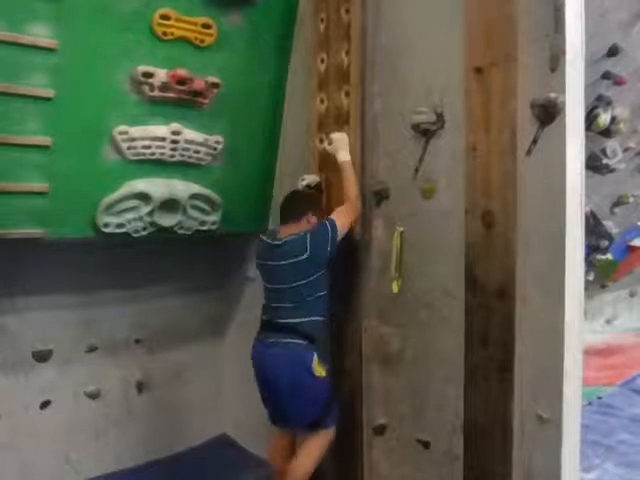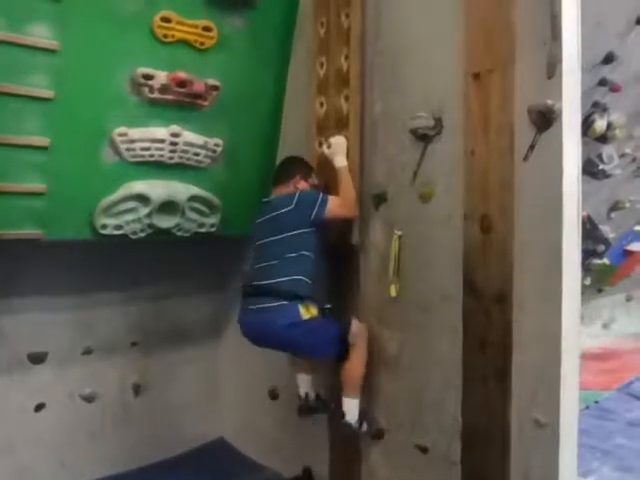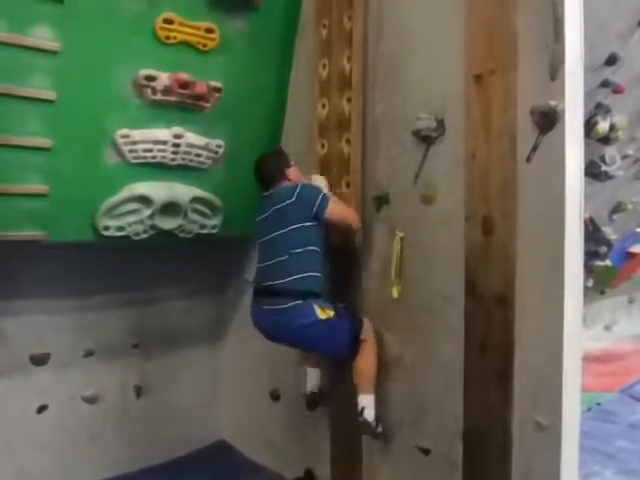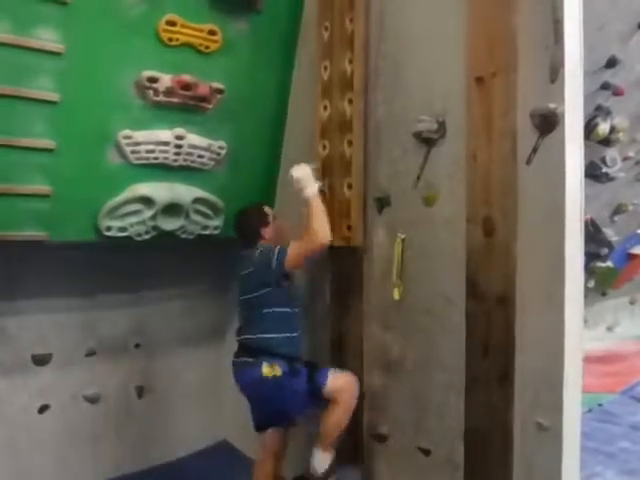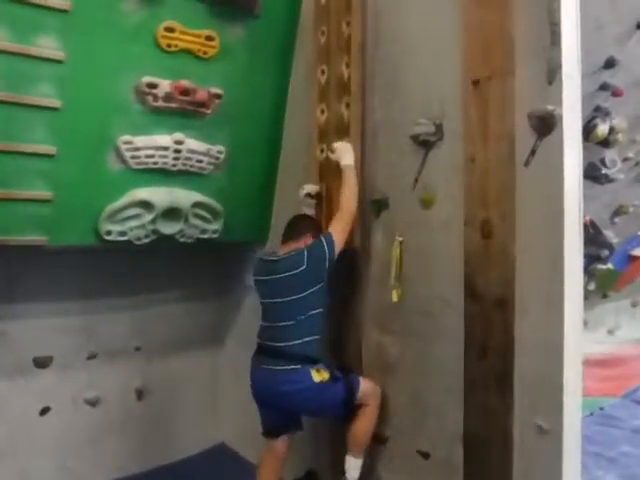
dt=1s
person 1, frame 1
left shoulder: (265, 244)
right shoulder: (313, 243)
right elbow: (352, 208)
left wrist: (309, 192)
right wrist: (343, 156)
left hip: (264, 351)
right hip: (297, 354)
left knee: (285, 428)
right knee: (322, 430)
person 1, frame 2
left shoulder: (265, 211)
right shoulder: (299, 201)
right elbow: (350, 208)
right wrist: (340, 160)
left hip: (250, 317)
right hip: (281, 314)
left knee: (305, 332)
right knee: (356, 334)
left ankle: (306, 397)
right ankle: (351, 417)
person 1, frame 3
left shoulder: (264, 209)
right shoulder: (302, 194)
right elbow: (352, 221)
right wrist: (321, 192)
left hip: (263, 314)
right hip: (297, 311)
left knee: (316, 327)
right knee: (365, 334)
left ankle: (313, 387)
right ankle: (367, 413)
person 1, frame 4
left shoulder: (261, 262)
right shoulder: (264, 259)
left elbow: (303, 246)
right elbow: (321, 239)
left wrist: (308, 201)
right wrist: (310, 189)
left hip: (254, 369)
right hip: (265, 369)
left knee: (273, 444)
right knee: (346, 386)
person 1, frame 5
left shoulder: (263, 266)
right shoulder: (310, 261)
right elbow: (346, 214)
left wrist: (306, 209)
right wrist: (347, 162)
left hip: (263, 375)
right hip: (297, 378)
left knee: (276, 447)
right knee: (371, 394)
